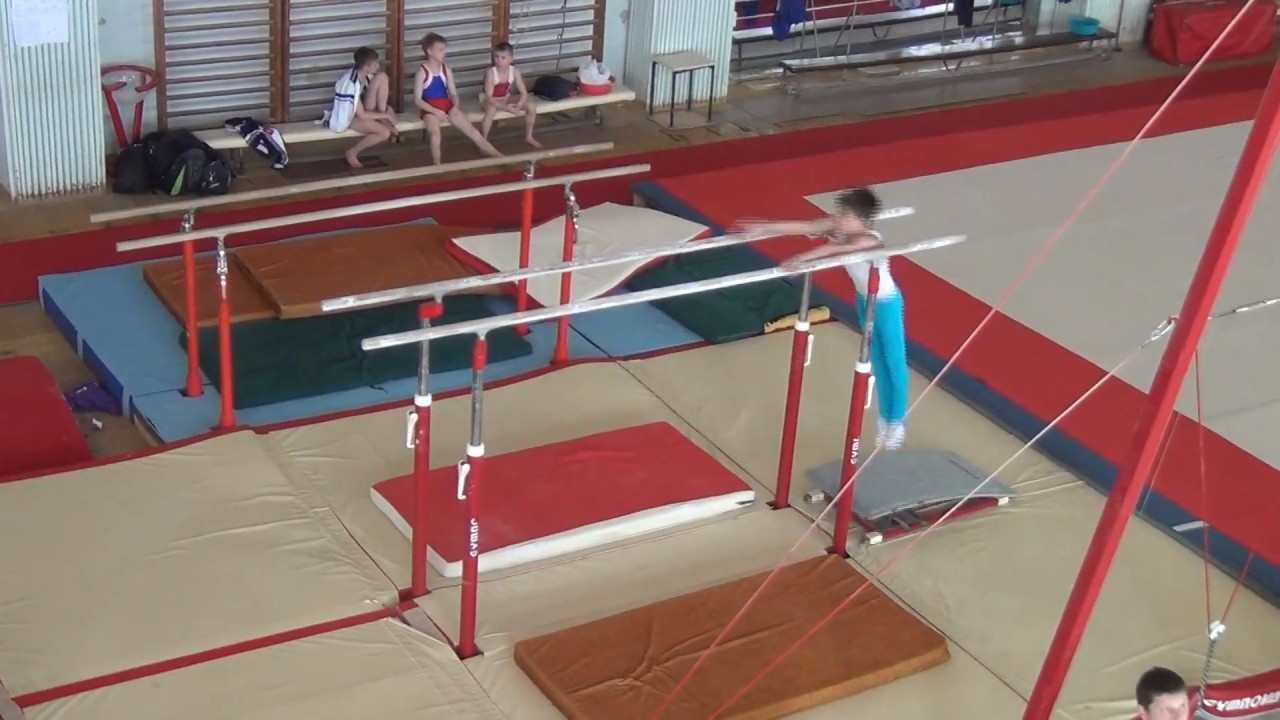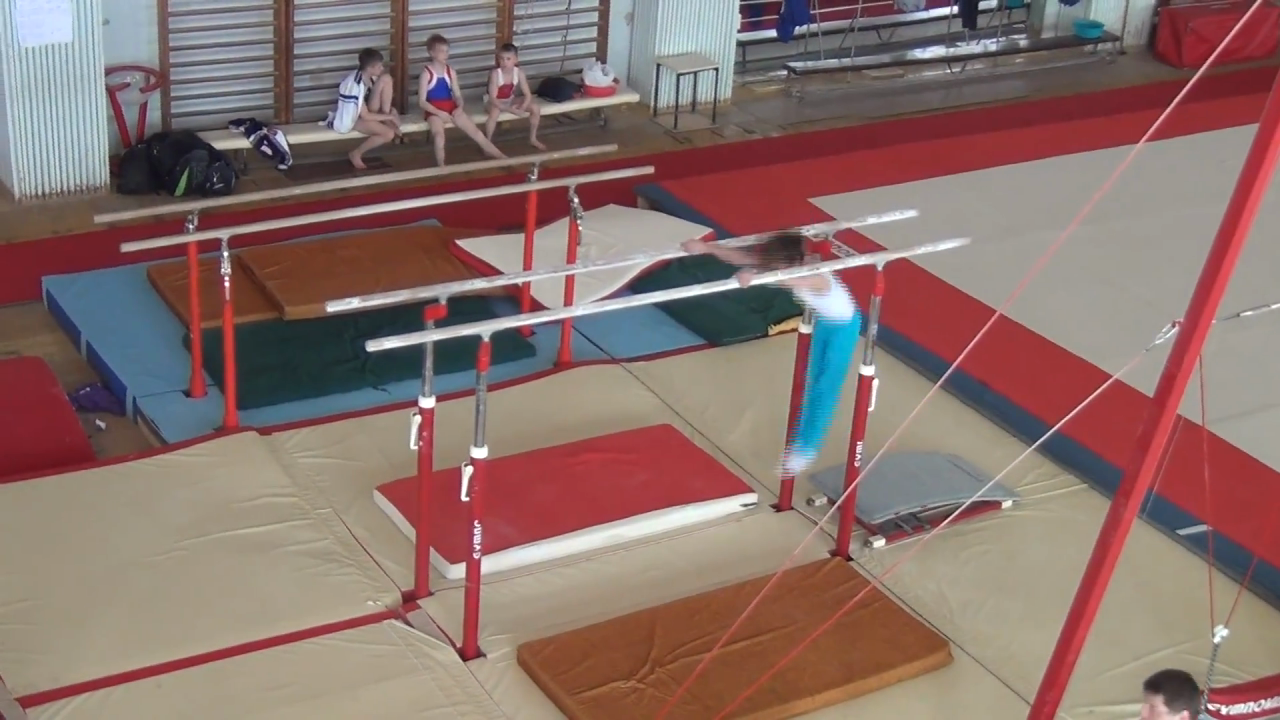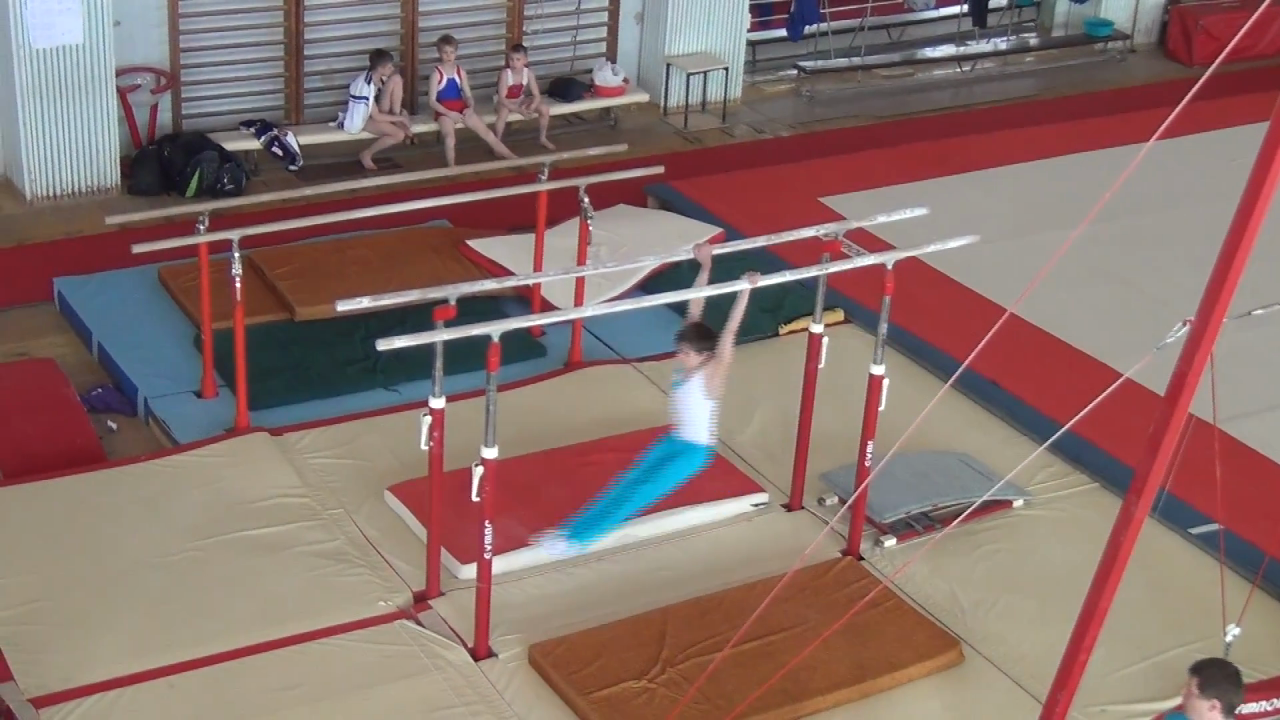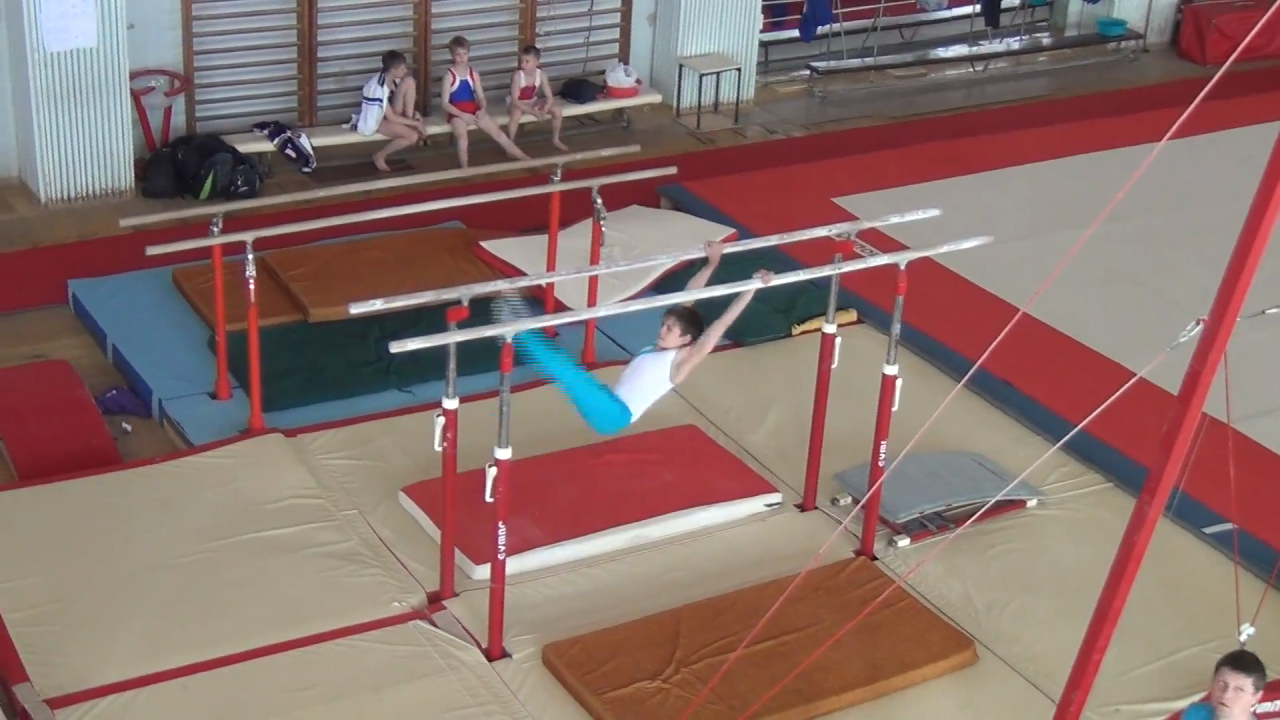
dt=0.4s
person 1, frame 1
left shoulder: (868, 242)
right shoulder: (839, 228)
left elbow: (837, 250)
right elbow: (801, 228)
left wrist: (802, 258)
right wrist: (761, 226)
left hip: (887, 304)
right hip: (864, 300)
left knee: (894, 364)
right knee: (878, 364)
left ankle: (897, 420)
right ankle: (886, 417)
person 1, frame 2
left shoulder: (814, 281)
right shoulder: (781, 265)
right elbow: (746, 258)
left wrist: (755, 273)
right wrist: (706, 247)
left hip: (844, 326)
right hip: (824, 323)
left knee: (826, 389)
right knee: (814, 387)
left ankle: (805, 448)
right ankle: (801, 446)
person 1, frame 3
left shoulder: (712, 375)
right shoulder: (688, 365)
left elbow: (728, 336)
right elbow: (695, 310)
left wrist: (744, 292)
right wrist: (705, 267)
left hip: (693, 452)
right hip: (673, 442)
left knee: (635, 495)
right knee: (622, 487)
left ankle: (578, 538)
right ankle: (573, 534)
person 1, frame 4
left shoulder: (684, 359)
right shoulder: (656, 345)
left elbow: (719, 327)
right elbow: (686, 304)
left wrist: (752, 289)
right wrist: (712, 264)
left hip: (618, 416)
right hip: (608, 403)
left knee: (573, 374)
left ankle: (520, 331)
